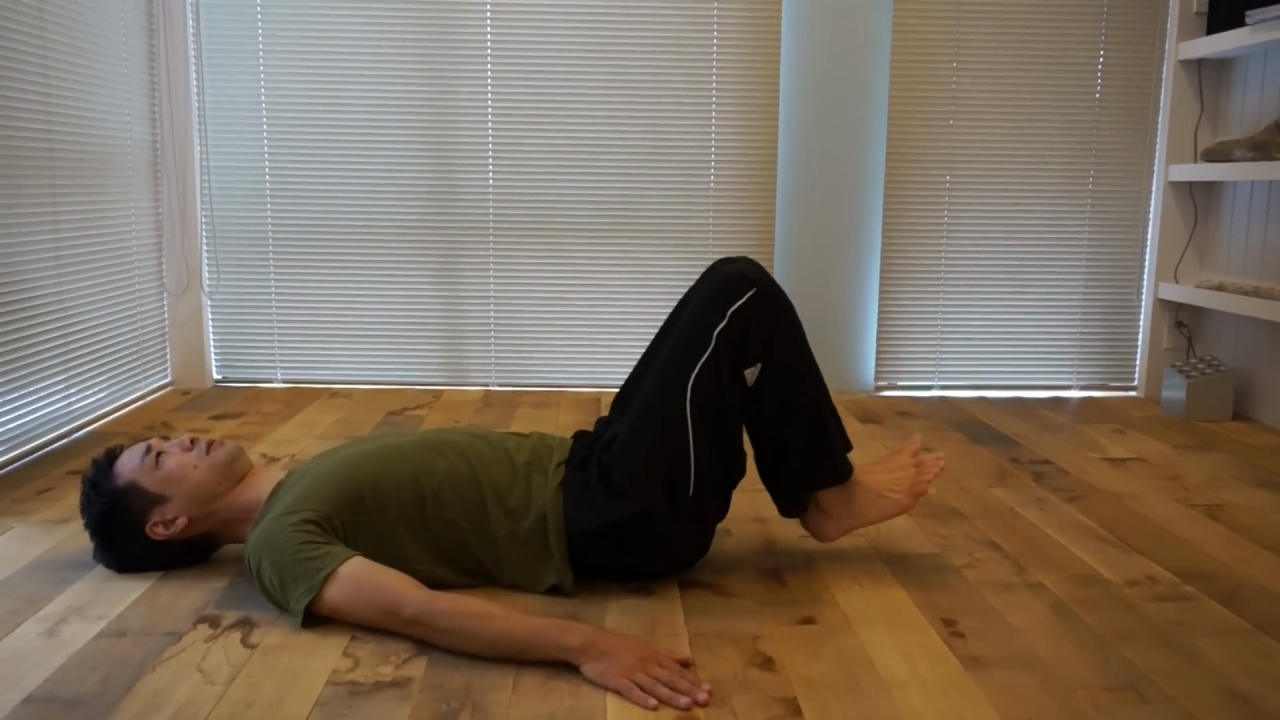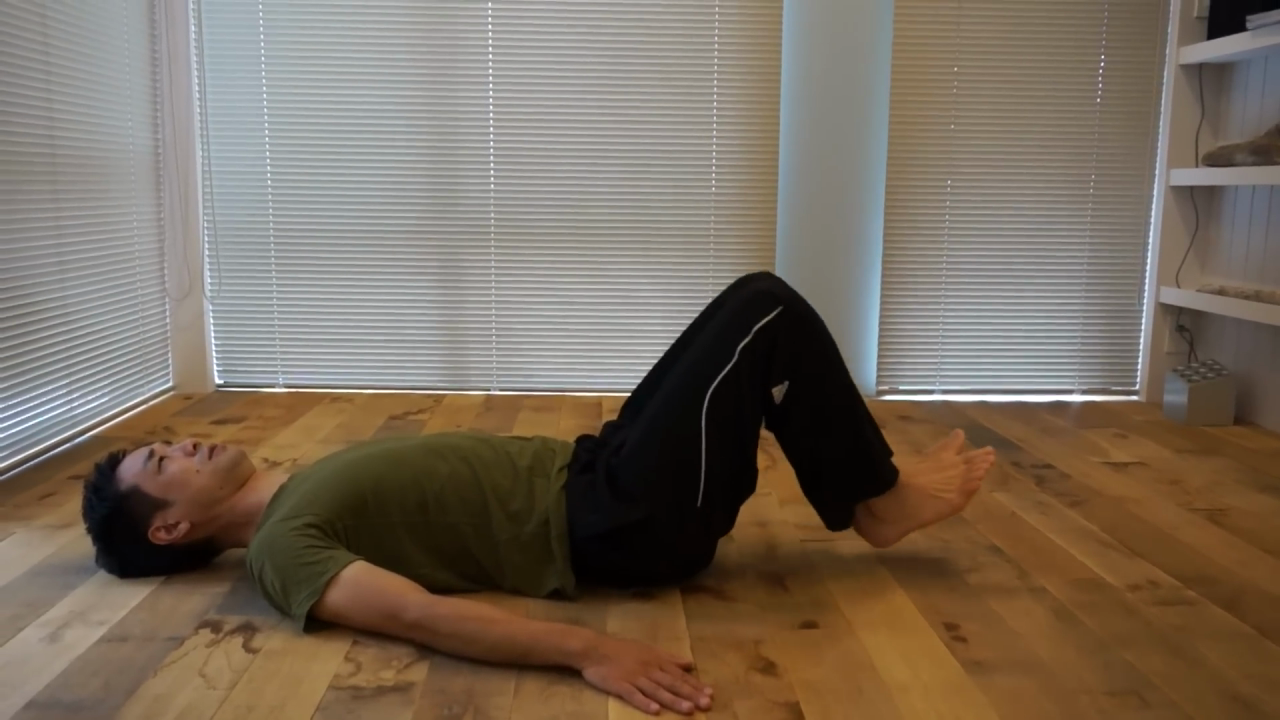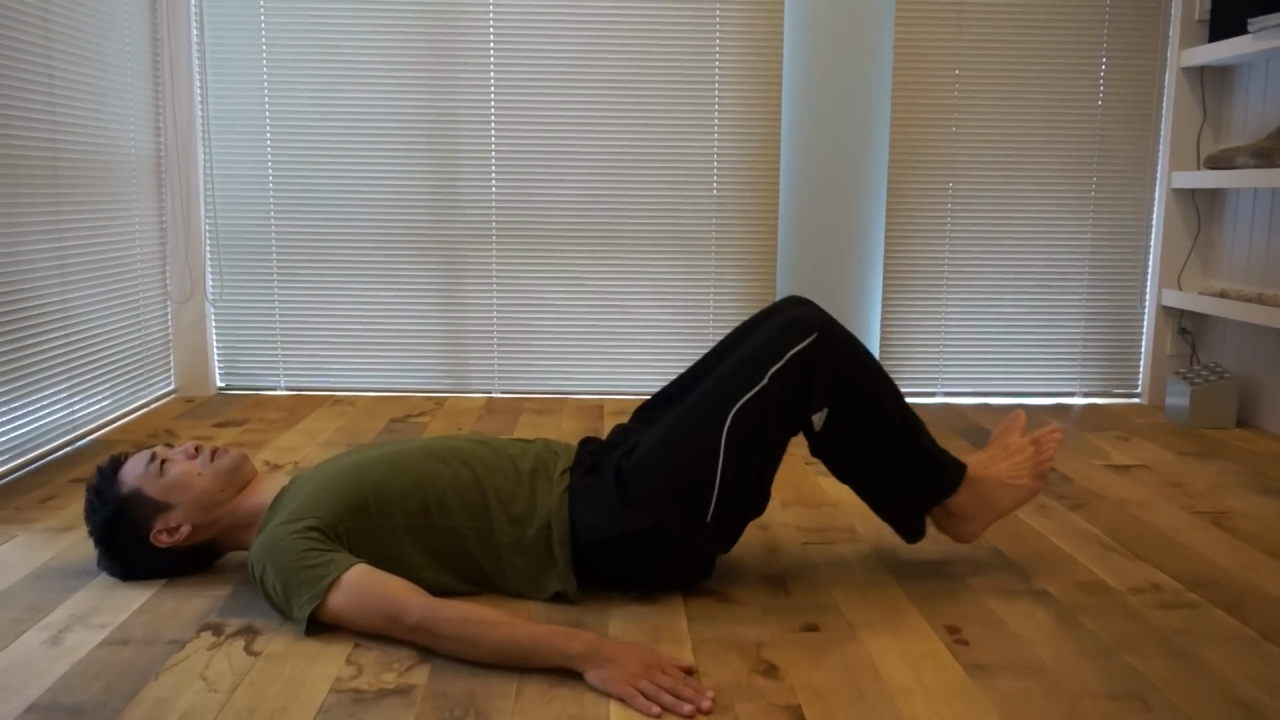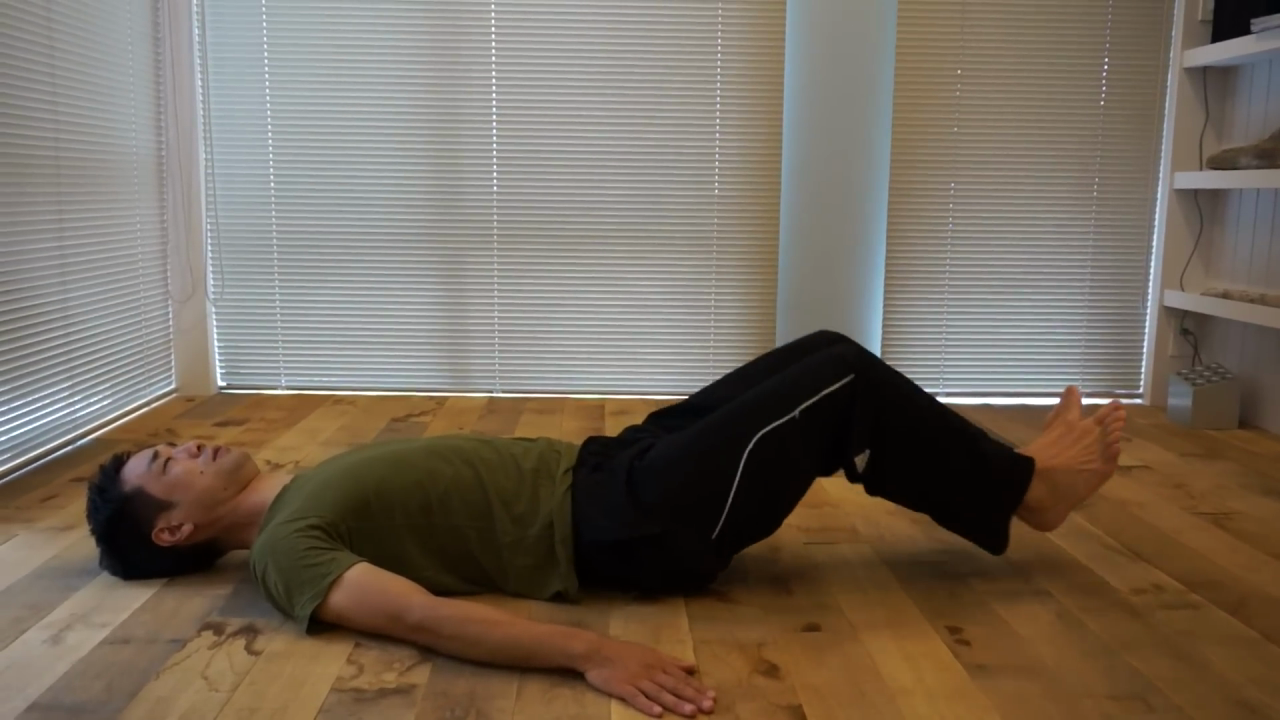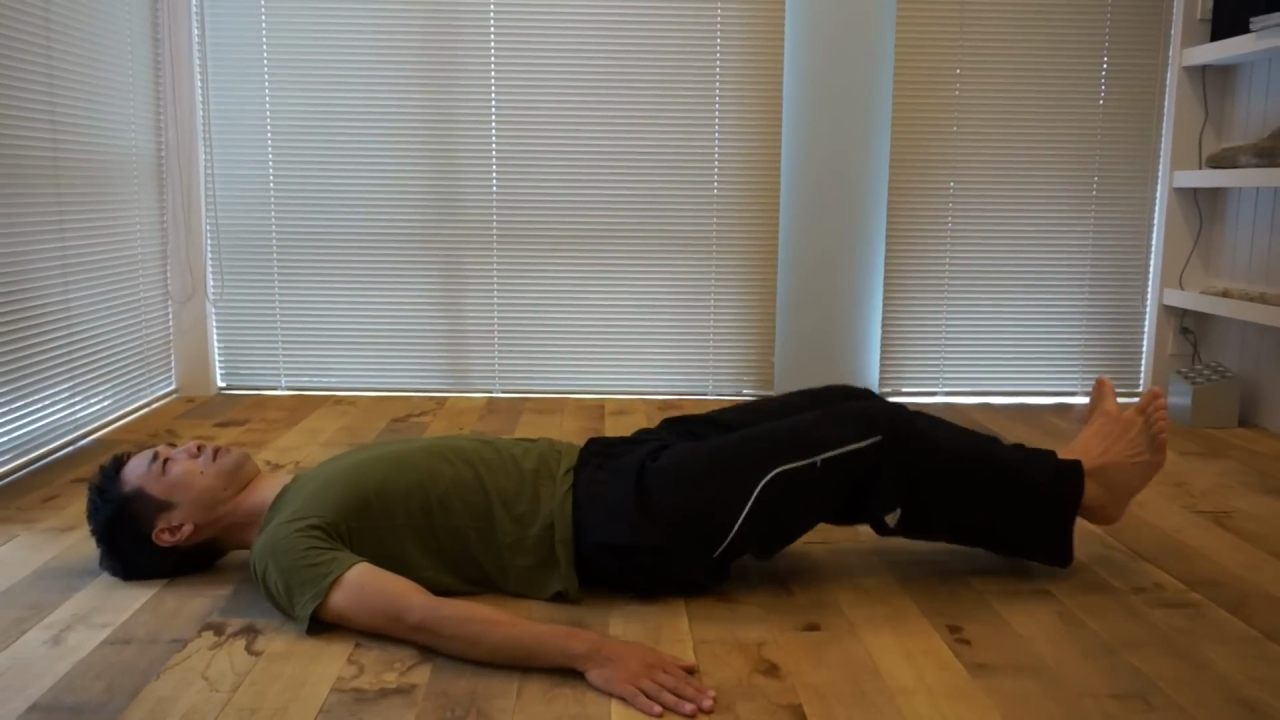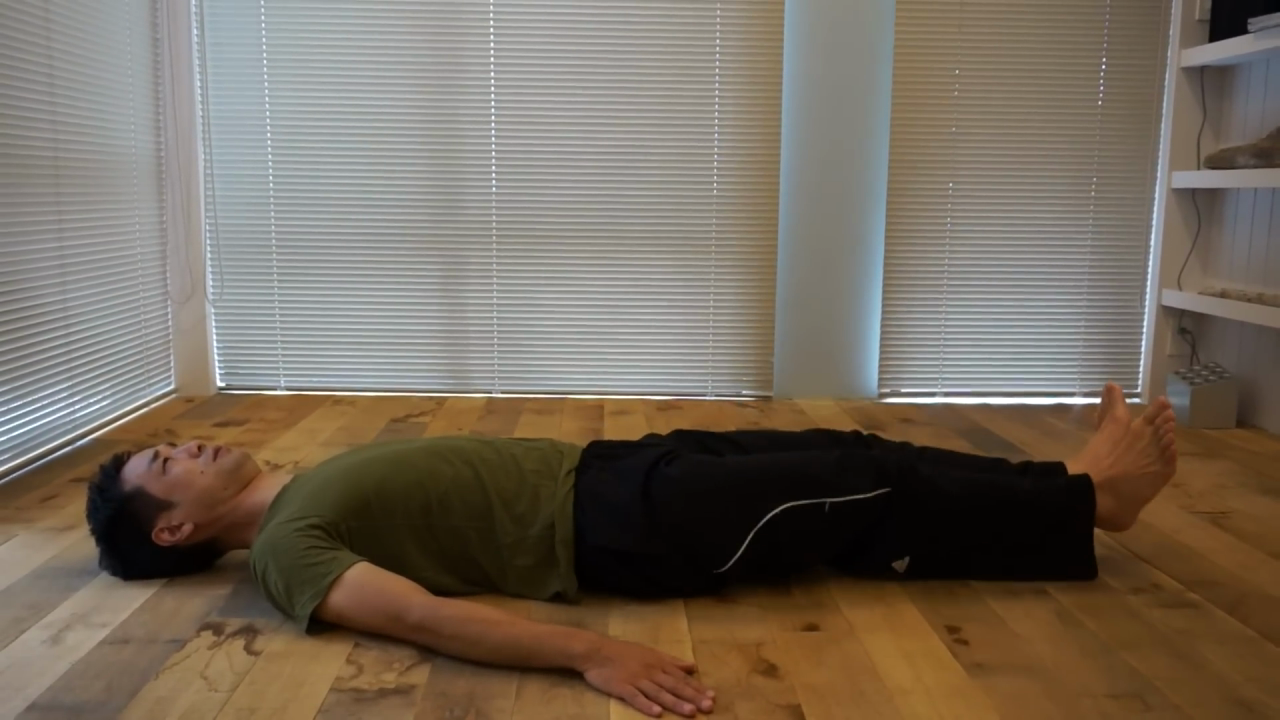
dt=0.3s
person 1, frame 1
left shoulder: (308, 489)
right shoulder: (283, 545)
right elbow: (415, 609)
right wrist: (585, 644)
left hip: (580, 467)
right hip: (613, 521)
left knee: (734, 288)
right knee: (738, 297)
left ankle: (825, 487)
right ankle: (827, 497)
person 1, frame 2
left shoulder: (305, 495)
right shoulder: (283, 551)
right elbow: (416, 614)
left hip: (583, 469)
right hip: (614, 526)
left knee: (757, 306)
right knee: (765, 314)
left ankle: (875, 485)
right ankle: (878, 502)
person 1, frame 3
left shoulder: (310, 498)
right shoulder: (285, 552)
right elbow: (419, 616)
left hip: (591, 467)
right hip: (617, 529)
left knee: (791, 331)
right knee: (800, 340)
left ankle: (941, 483)
right ankle: (951, 496)
person 1, frame 4
left shoulder: (313, 497)
right shoulder: (287, 553)
right elbow: (418, 616)
left hip: (597, 467)
right hip: (616, 530)
left knee: (821, 366)
right knee: (837, 382)
left ankle: (1012, 478)
right ankle: (1027, 488)
person 1, frame 5
left shoulder: (311, 496)
right shoulder: (286, 551)
right elbow: (423, 614)
left hip: (599, 467)
right hip: (613, 529)
left knee: (842, 414)
right knee: (861, 442)
left ankle: (1056, 478)
right ankle: (1076, 487)
person 1, frame 6
left shoulder: (310, 494)
right shoulder: (287, 552)
right elbow: (418, 614)
left hip: (602, 472)
right hip: (612, 530)
left knee: (843, 453)
right knee: (867, 500)
left ankle: (1066, 482)
right ankle: (1085, 502)
